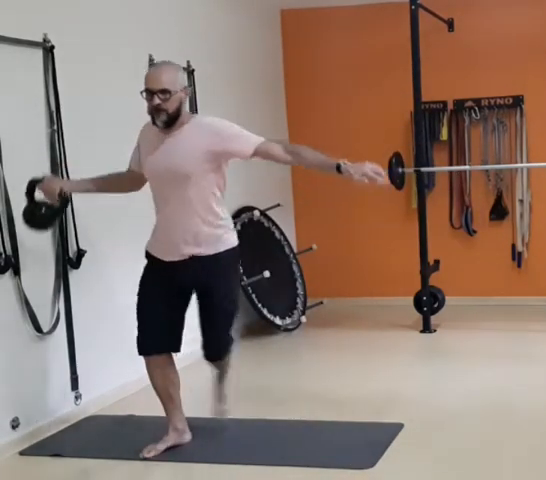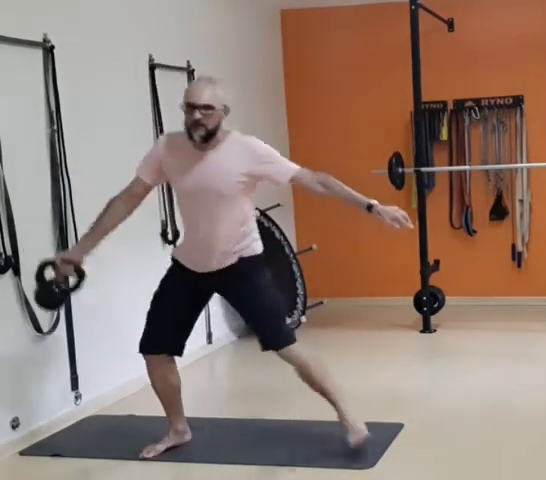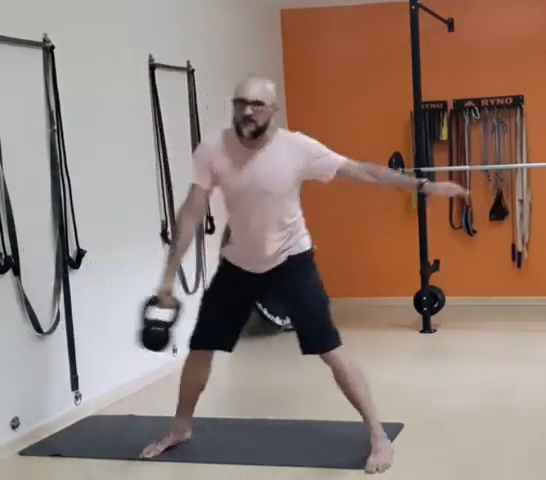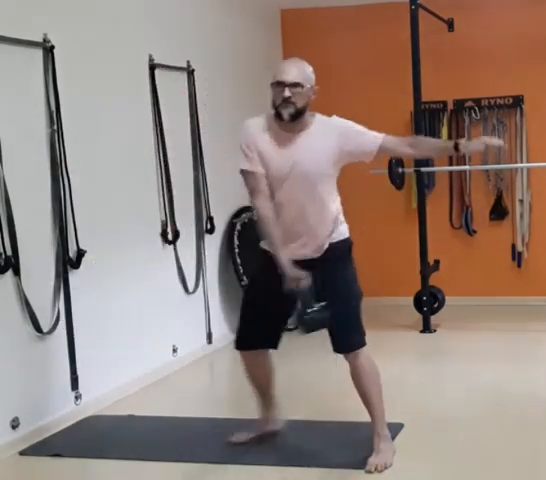
dt=0.2s
person 1, frame 1
left shoulder: (214, 131)
right shoulder: (148, 135)
left elbow: (282, 151)
right elbow: (132, 179)
left wrist: (343, 167)
right wrist: (70, 185)
left hip: (213, 256)
right hip: (164, 259)
left knee: (216, 348)
right knee: (154, 350)
left ankle: (221, 384)
right ankle: (177, 427)
person 1, frame 2
left shoulder: (248, 150)
right shoulder: (167, 148)
left elbow: (313, 180)
right elbow: (128, 199)
left wrist: (373, 206)
right wrist: (82, 247)
left hip: (241, 263)
right hip: (189, 265)
left knee: (284, 346)
right knee: (154, 351)
left ankle: (345, 415)
right ankle: (178, 429)
person 1, frame 3
left shoulder: (298, 147)
right shoulder: (213, 149)
left elbow: (362, 171)
right elbow: (191, 213)
left wrist: (423, 185)
right wrist: (169, 277)
left hip: (290, 262)
right hip: (237, 265)
left knee: (330, 351)
right knee: (200, 348)
left ankle: (377, 435)
right ankle: (180, 429)
person 1, frame 4
left shoulder: (337, 130)
right shoulder: (253, 132)
left elbow: (401, 145)
right elbow: (261, 200)
left wrist: (459, 145)
right wrist: (283, 260)
left hip: (330, 250)
right hip: (276, 253)
left knee: (352, 348)
right knee: (250, 342)
left ankle: (381, 435)
right ankle: (268, 417)
